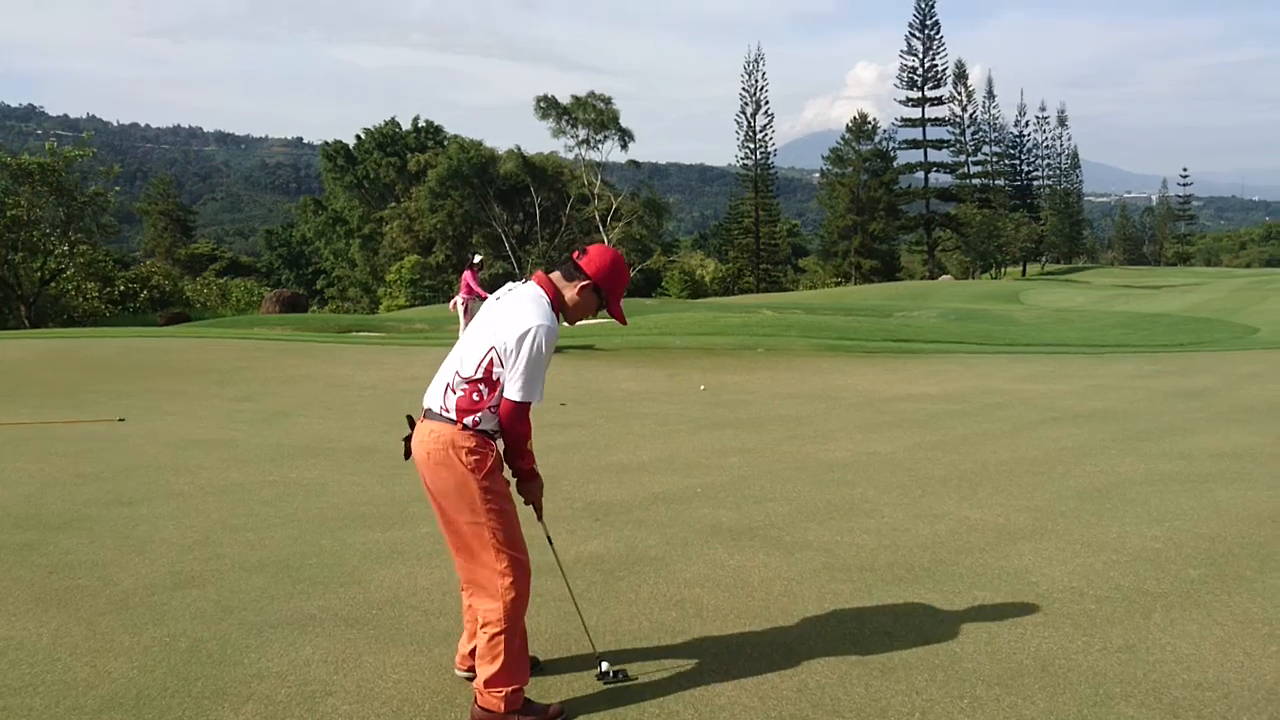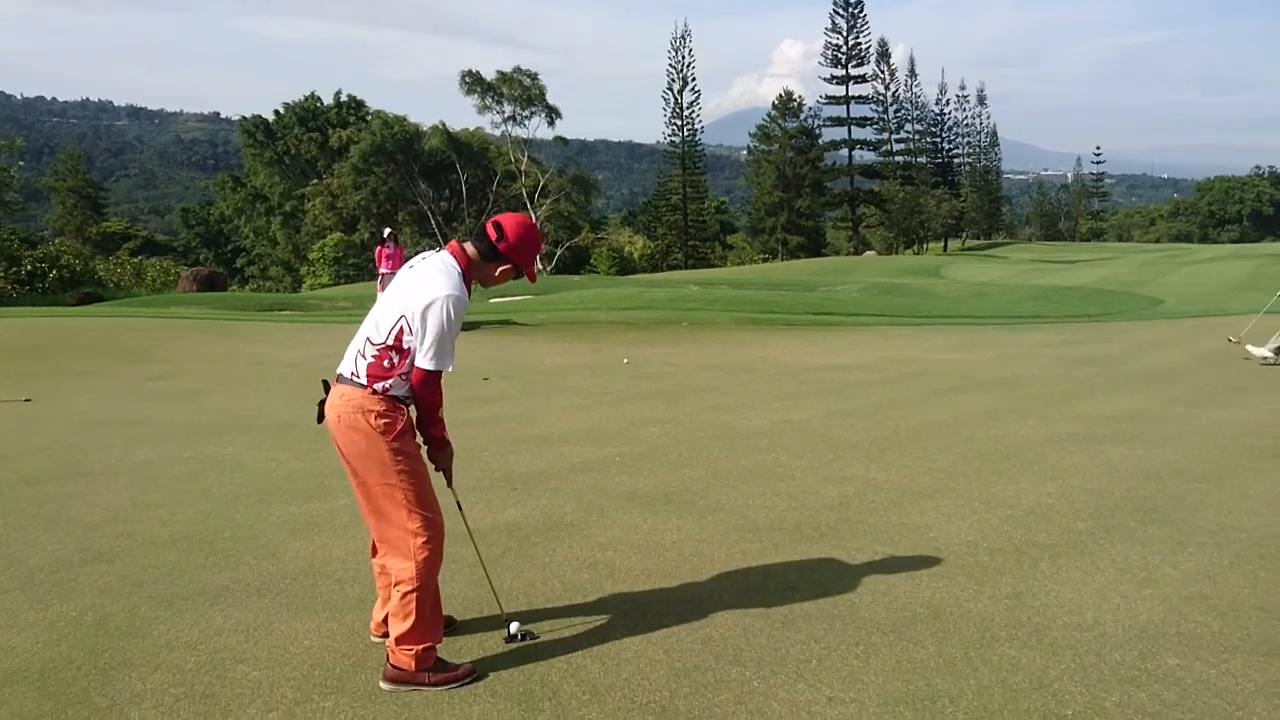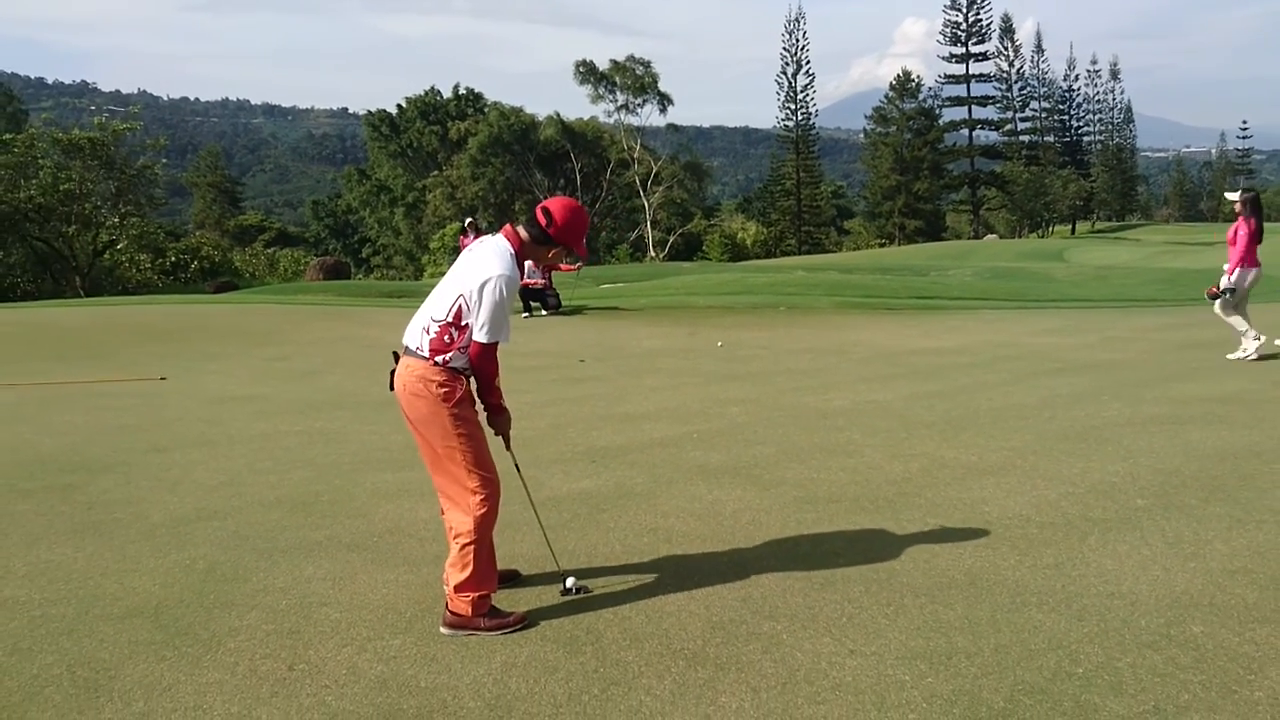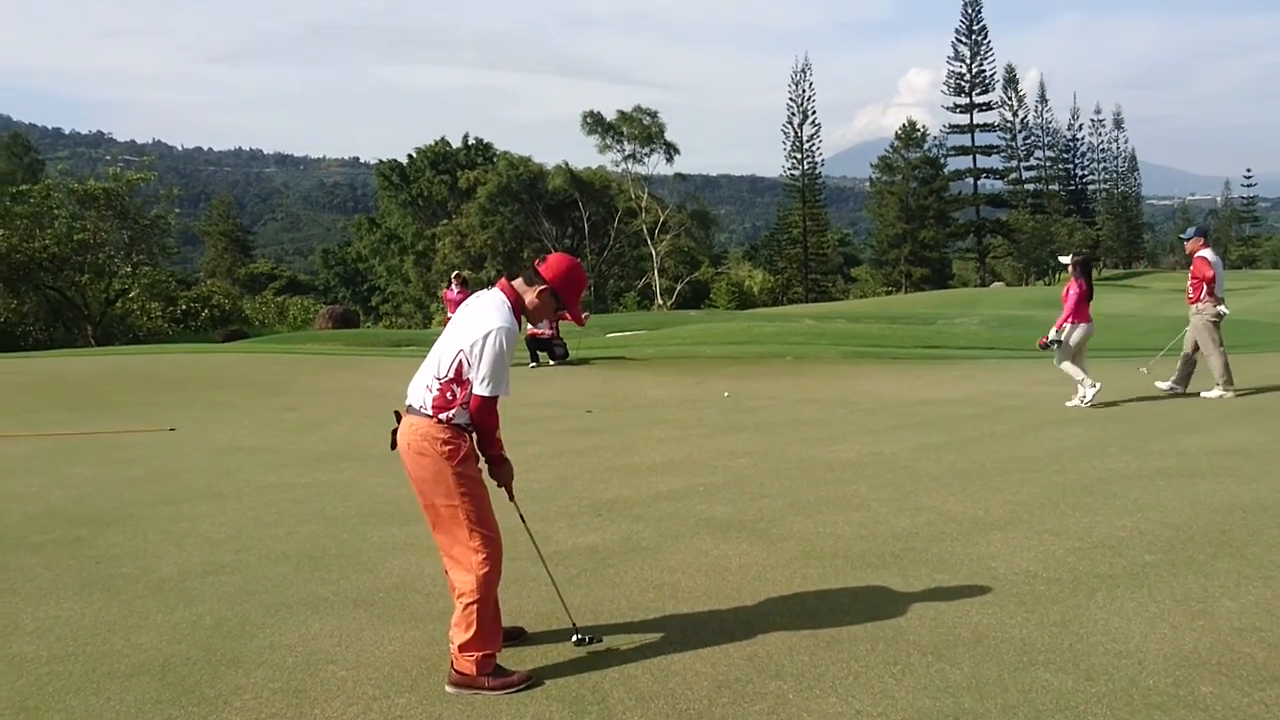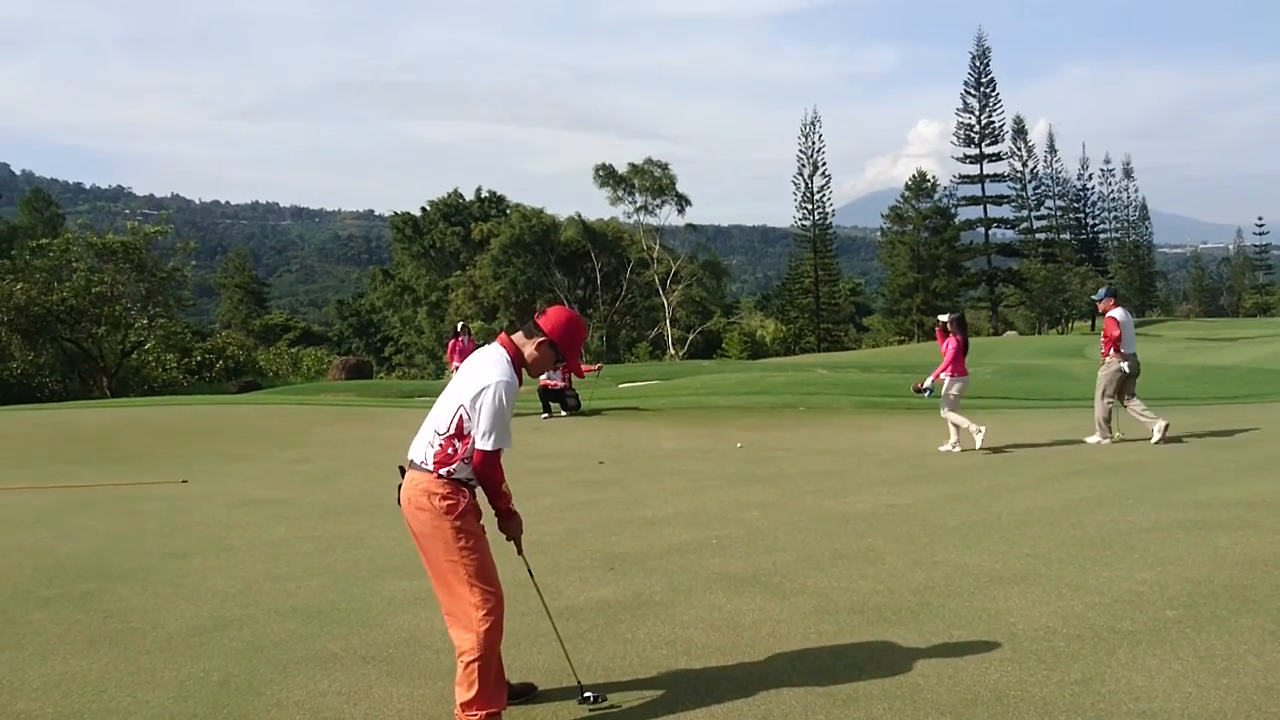
dt=1s
person 1, frame 1
left shoulder: (514, 292)
right shoulder: (539, 324)
right elbow: (513, 412)
left wrist: (518, 469)
right wrist: (527, 474)
left hip: (434, 431)
right hip: (460, 445)
left knee: (482, 559)
right knee: (505, 569)
left ankle: (476, 653)
person 1, frame 2
left shoulder: (430, 260)
right shoulder: (449, 294)
right elbow: (425, 381)
left wrist: (431, 437)
right wrist: (438, 442)
left hip: (352, 399)
right hip: (372, 411)
left knee: (394, 522)
right knee: (418, 530)
left ankle: (392, 615)
right ankle: (409, 659)
person 1, frame 3
left shoulder: (489, 243)
right shoulder: (502, 274)
right elbow: (482, 352)
left wrist: (489, 404)
right wrist: (496, 408)
left hip: (418, 368)
right hip: (434, 380)
left knee: (461, 484)
right knee: (477, 490)
left ankle: (467, 568)
right ankle: (466, 607)
person 1, frame 4
left shoulder: (485, 299)
right shoulder: (501, 326)
right elbow: (482, 406)
left wrist: (490, 454)
right wrist: (497, 458)
left hip: (424, 427)
right hip: (438, 439)
left knee: (468, 543)
right knee: (479, 549)
left ankle: (481, 627)
right ankle: (471, 666)
person 1, frame 5
left shoulder: (489, 356)
right shoulder: (501, 380)
right elbow: (485, 460)
left wrist: (501, 505)
right wrist: (505, 511)
left hip: (433, 486)
right hip: (439, 494)
left knee: (475, 598)
right knee: (480, 606)
left ankle: (490, 685)
